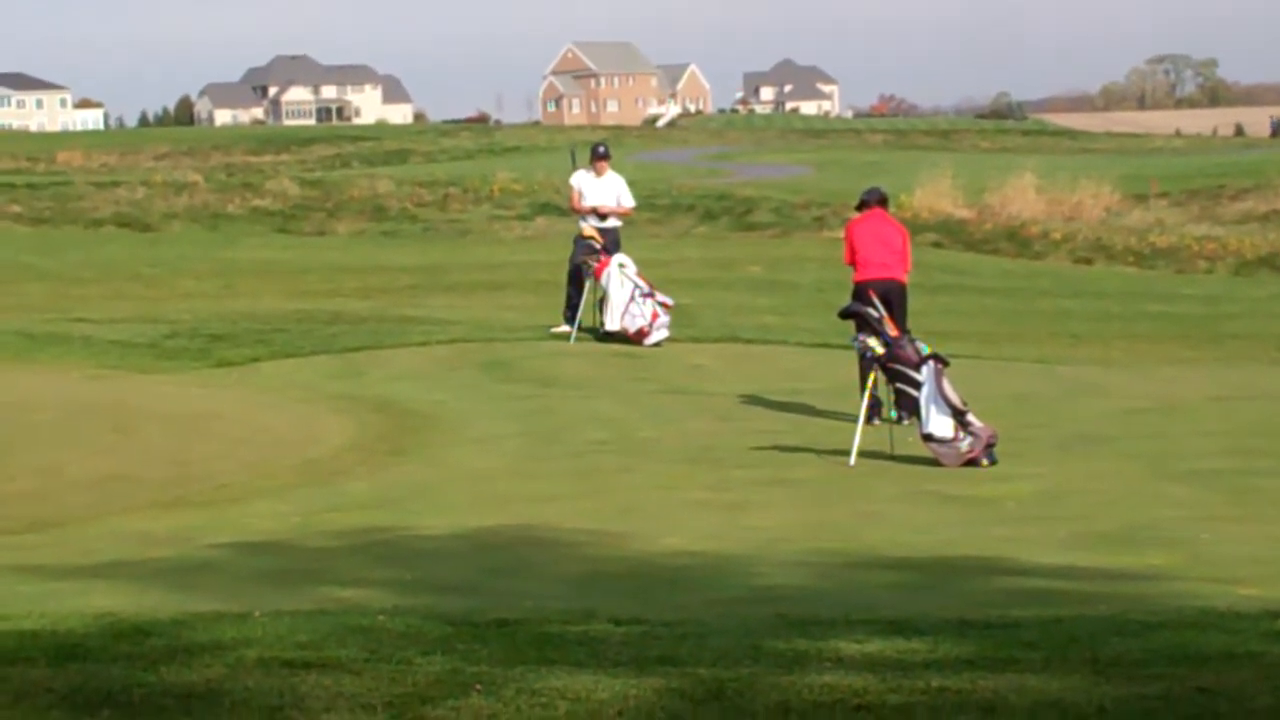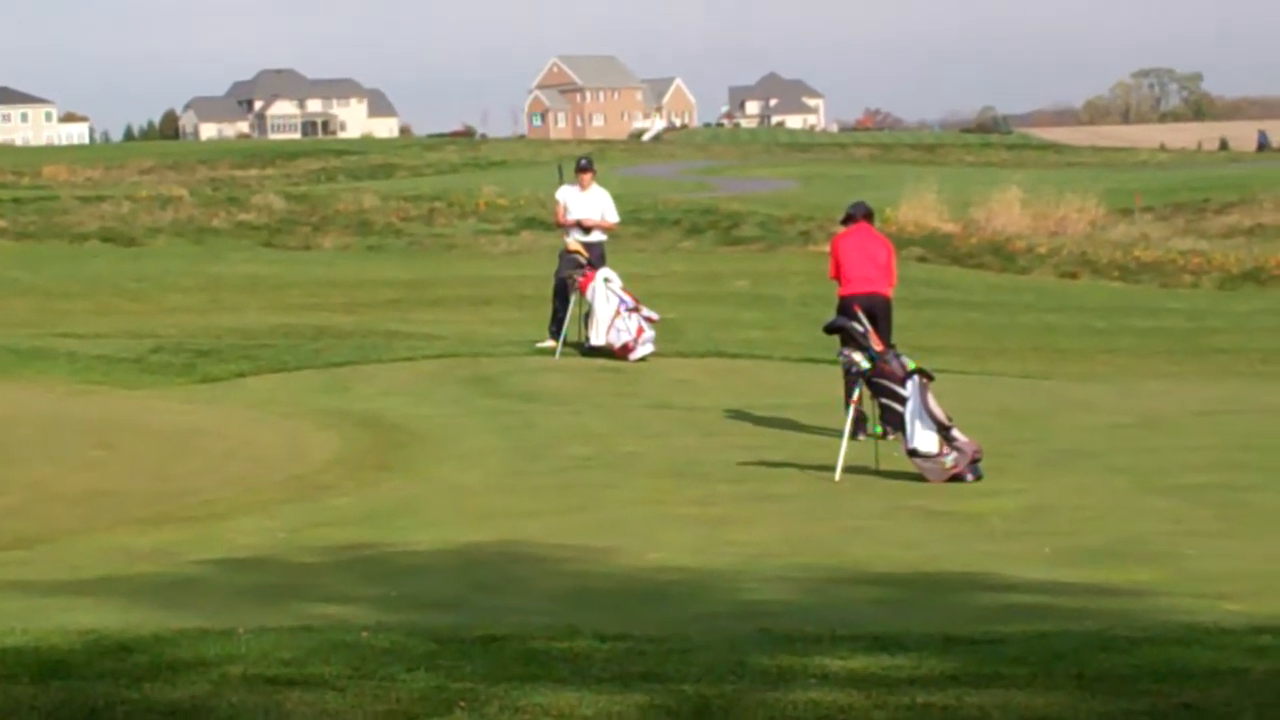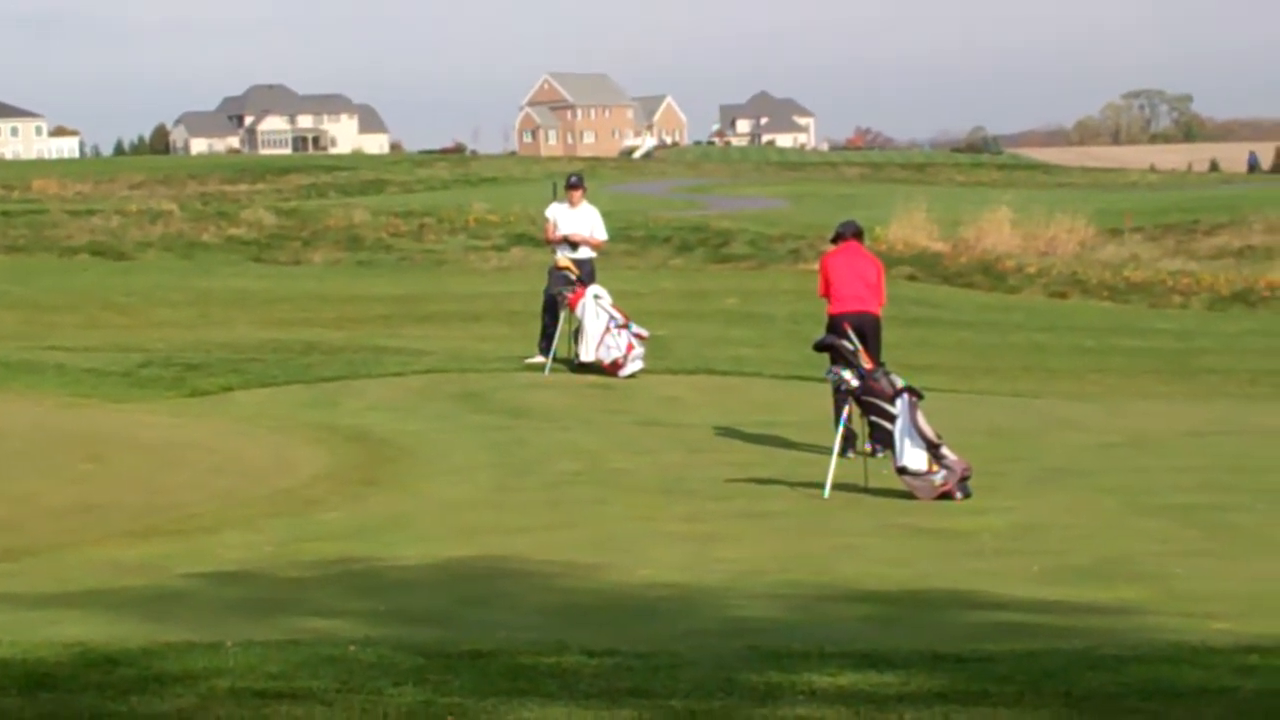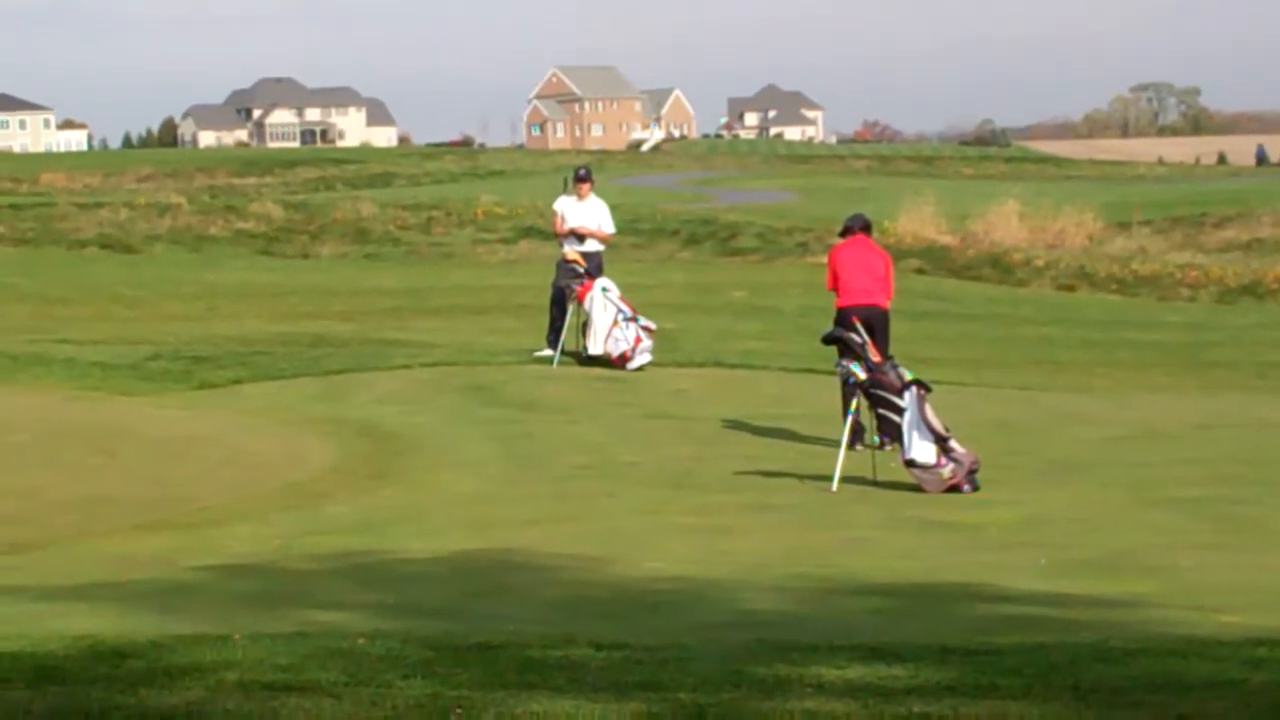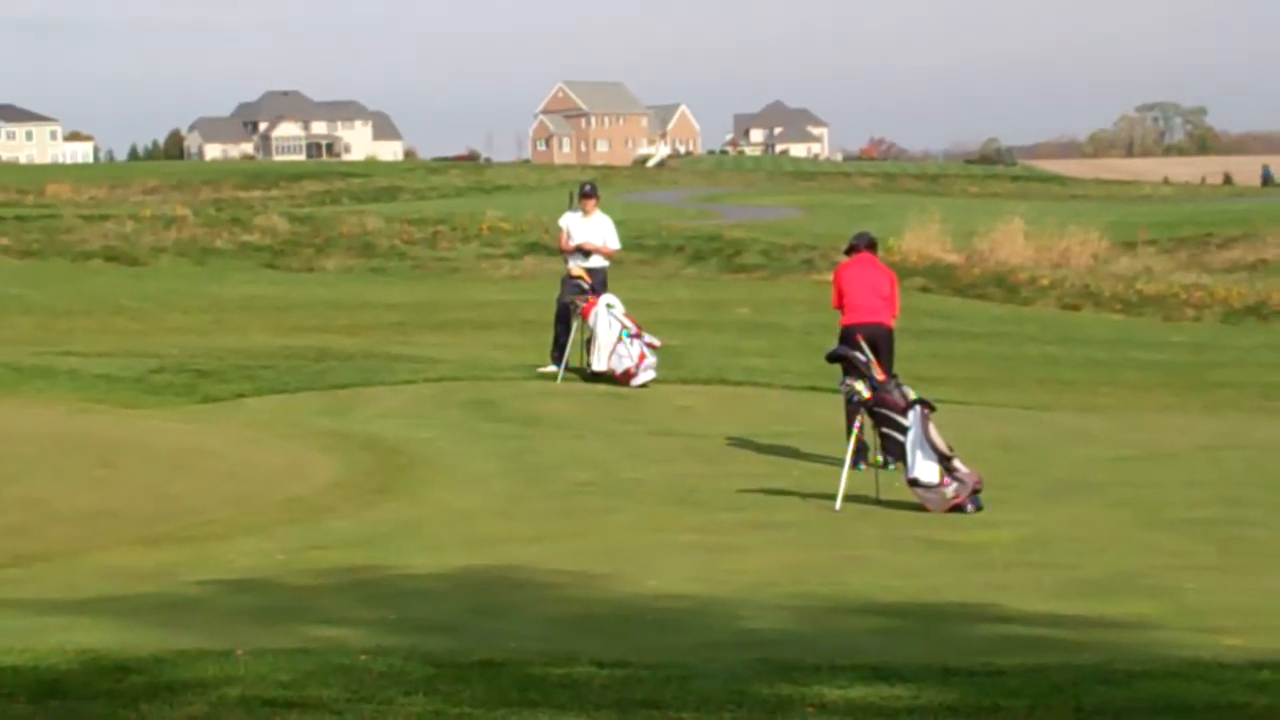
dt=0.4s
person 1, frame 1
left shoulder: (853, 225)
right shoulder: (899, 228)
left elbow: (850, 260)
right elbow: (906, 266)
left hip: (866, 284)
right hip: (895, 285)
left ankle: (873, 410)
right ankle: (904, 409)
person 1, frame 2
left shoulder: (839, 240)
right shoulder: (884, 242)
left elbow: (835, 275)
right elbow: (891, 281)
left hip: (851, 299)
right hip: (880, 299)
left ankle: (858, 425)
person 1, frame 3
left shoulder: (829, 258)
right shoulder: (874, 260)
left elbow: (824, 293)
right elbow: (881, 299)
left hip: (840, 318)
right hip: (869, 318)
left ankle: (847, 442)
right ankle: (878, 442)
person 1, frame 4
left shoulder: (837, 252)
right shoulder: (882, 254)
left elbow: (832, 286)
right elbow: (889, 293)
left hip: (848, 311)
right hip: (877, 311)
left ankle: (855, 435)
person 1, frame 5
left shoulder: (843, 269)
right shoulder: (888, 272)
left elbow: (838, 304)
right elbow: (894, 311)
left hip: (853, 329)
right hip: (882, 330)
left ankle: (858, 454)
person 2, frame 1
left shoulder: (617, 180)
right shoulder: (580, 177)
left elbow: (628, 209)
right elbow: (574, 206)
left wrist: (610, 209)
right wrist: (593, 209)
left hip: (610, 233)
right knee: (575, 272)
right ankle: (570, 321)
person 2, frame 2
left shoulder: (602, 195)
right shoulder: (565, 191)
left elbow: (612, 224)
right elbow: (559, 220)
left wrist: (594, 222)
right wrist: (577, 221)
left hip: (595, 247)
right hip: (572, 246)
right knee: (560, 286)
right ankle: (555, 335)
person 2, frame 3
left shoulder: (592, 212)
right shoulder: (555, 209)
left elbow: (600, 243)
right elbow: (548, 237)
left wrist: (582, 238)
right wrist: (564, 237)
left hip: (585, 264)
right knee: (550, 303)
right ankle: (544, 352)
person 2, frame 4
left shoulder: (600, 206)
right shoulder: (563, 202)
left elbow: (608, 236)
right elbow: (556, 230)
left wrist: (589, 231)
right wrist: (571, 230)
left hip: (592, 257)
right hip: (569, 256)
right knee: (558, 296)
right ankle: (553, 344)
person 2, frame 5
left shoulder: (605, 221)
right shoulder: (569, 218)
left elbow: (613, 252)
right elbow: (562, 246)
left wrist: (595, 247)
right wrist: (577, 247)
left hip: (597, 273)
right hip: (574, 271)
right knee: (562, 312)
right ankle: (557, 361)
